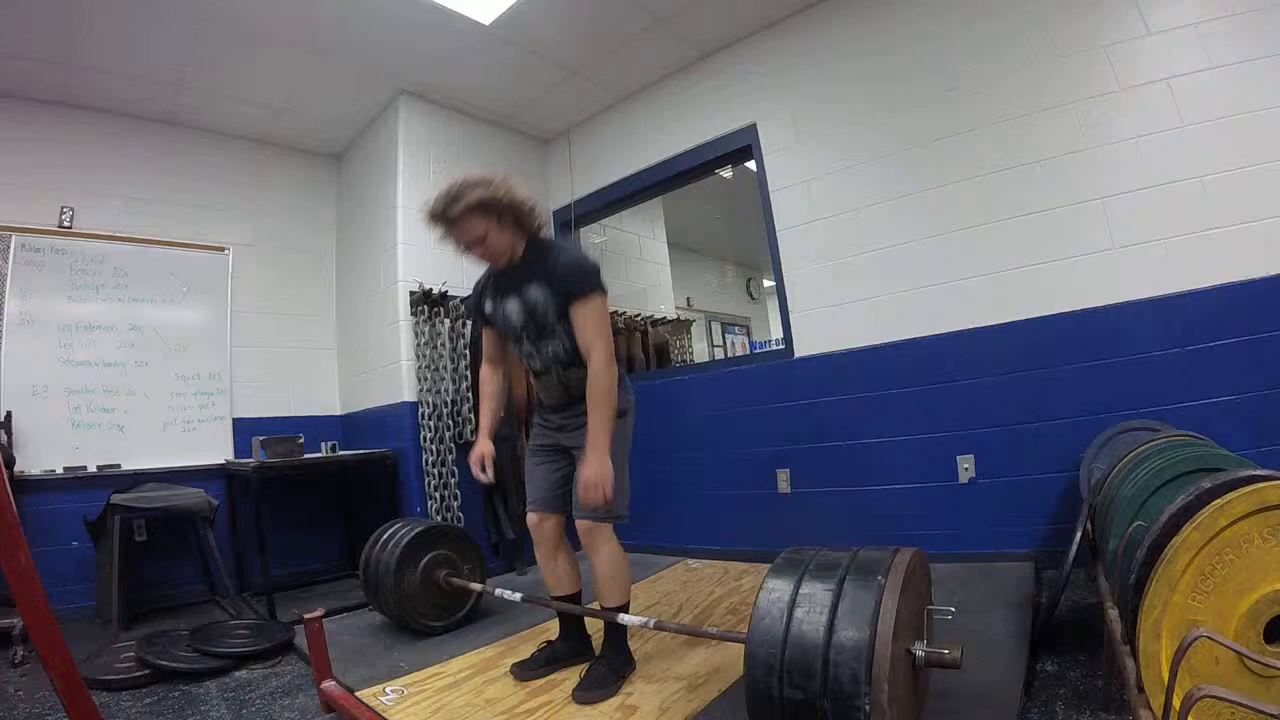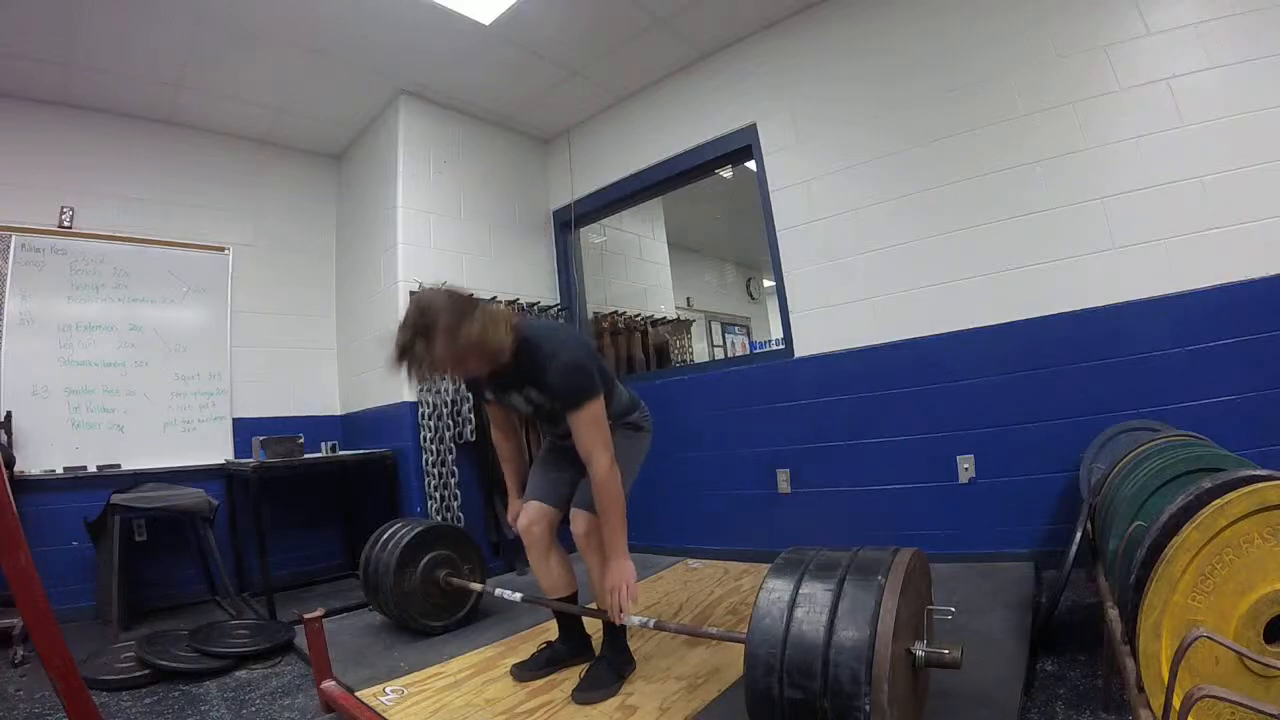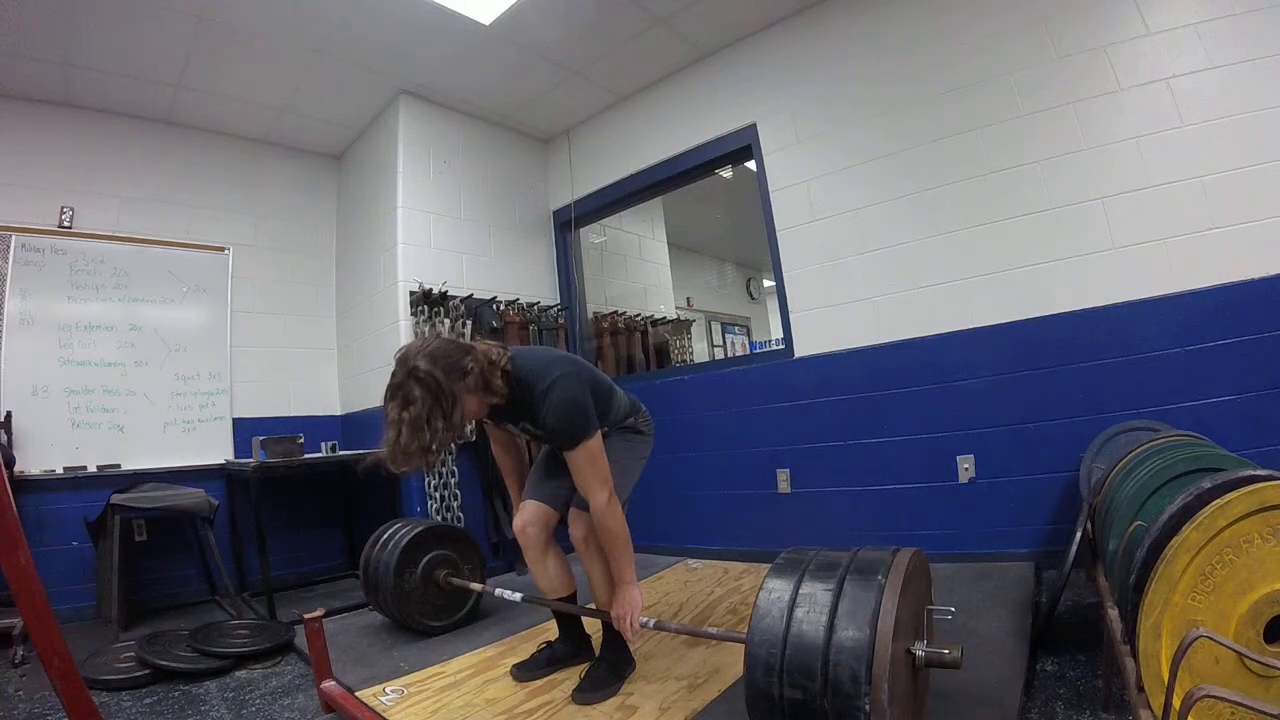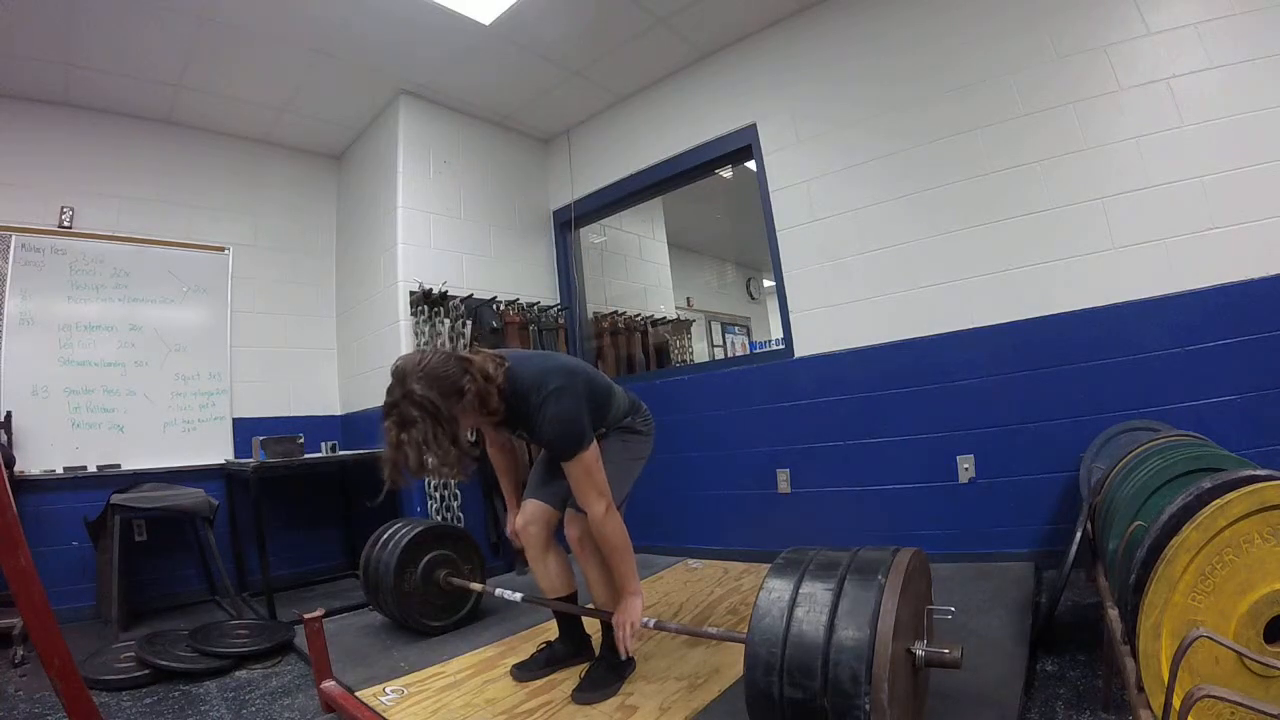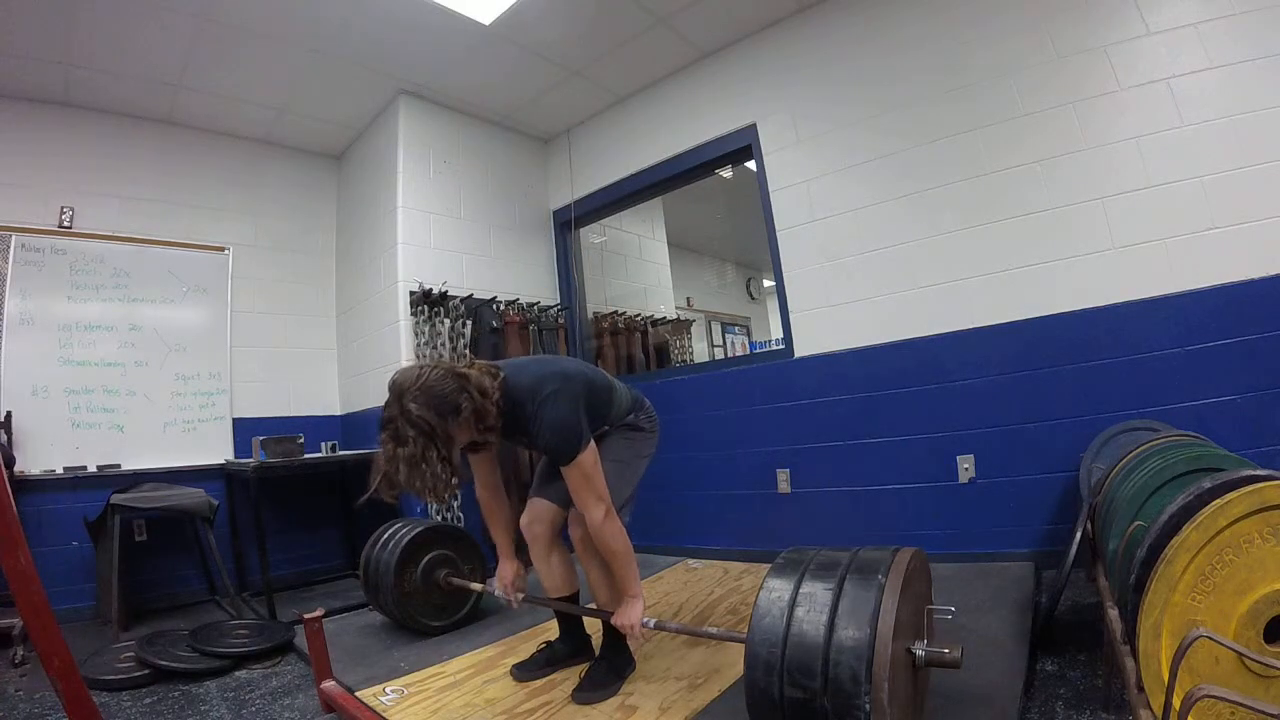
dt=0.3s
person 1, frame 1
left shoulder: (567, 266)
right shoulder: (486, 290)
left elbow: (600, 361)
right elbow: (493, 367)
left wrist: (599, 452)
right wrist: (484, 435)
left hip: (599, 409)
right hip: (549, 419)
left knee: (592, 523)
right knee: (542, 525)
left ankle: (617, 650)
right ankle: (573, 638)
person 1, frame 2
left shoulder: (559, 355)
right shoulder: (483, 366)
left elbow: (601, 462)
right elbow: (504, 432)
left wrist: (618, 558)
right wrist: (516, 496)
left hip: (619, 428)
right hip: (564, 437)
left knee: (585, 528)
right knee: (532, 526)
left ankle: (616, 651)
right ankle: (572, 640)
person 1, frame 3
left shoulder: (554, 391)
right shoulder: (488, 384)
left elbow: (601, 498)
right elbow: (506, 445)
left wrist: (628, 586)
right wrist: (521, 506)
left hip: (621, 431)
right hip: (568, 439)
left knee: (583, 529)
right knee: (529, 526)
left ankle: (616, 652)
right ankle: (572, 640)
person 1, frame 4
left shoulder: (550, 402)
right shoulder: (483, 388)
left elbow: (599, 508)
right elbow: (500, 445)
left wrist: (631, 595)
right wrist: (514, 509)
left hip: (621, 431)
right hip: (574, 435)
left knee: (578, 531)
right knee: (530, 525)
left ankle: (615, 653)
right ankle: (572, 639)
person 1, frame 5
left shoulder: (547, 410)
right shoulder: (471, 406)
left elbow: (598, 511)
right elbow: (489, 488)
left wrist: (633, 597)
right wrist: (506, 558)
left hip: (627, 427)
right hip: (579, 432)
left knee: (583, 530)
right knee: (535, 525)
left ankle: (616, 653)
right ankle: (573, 639)
